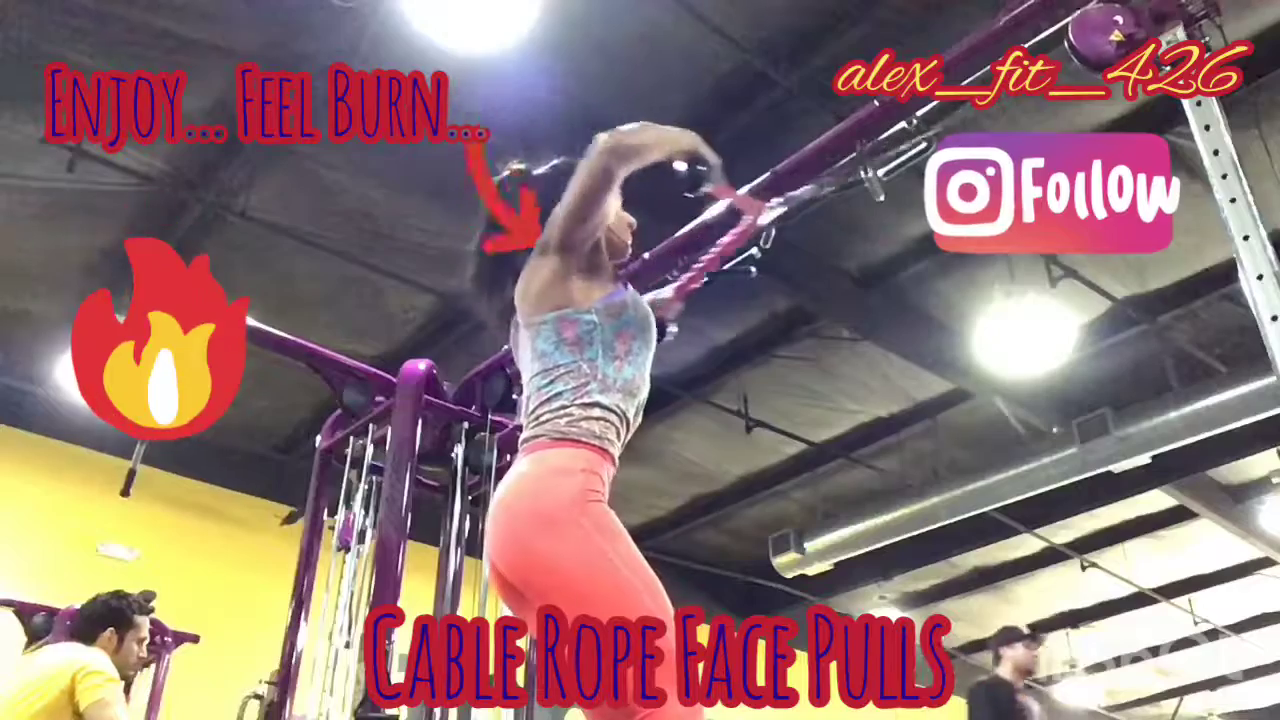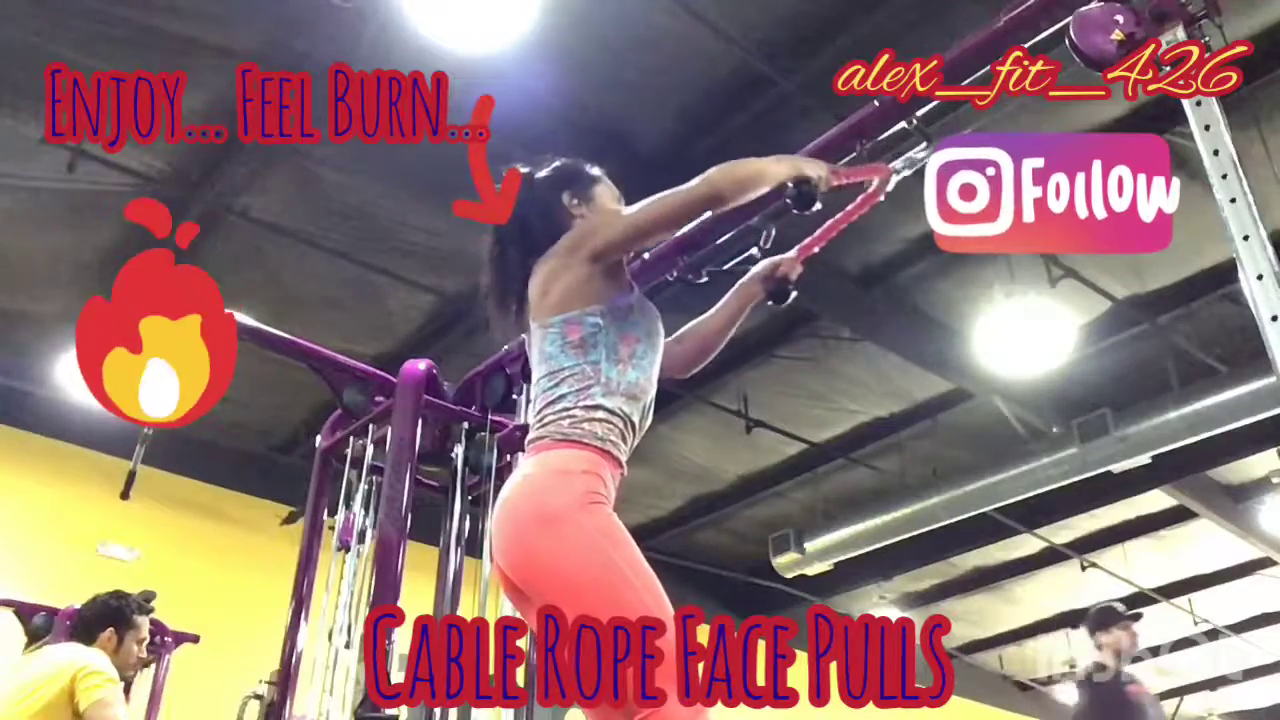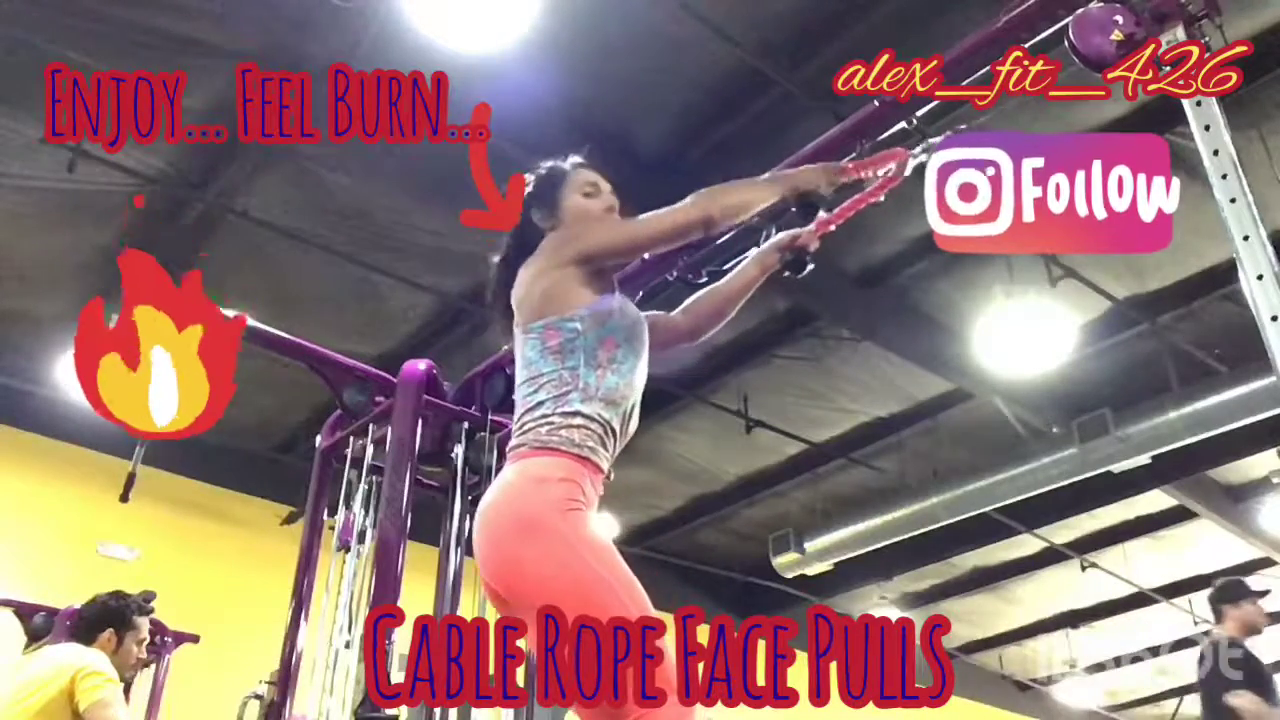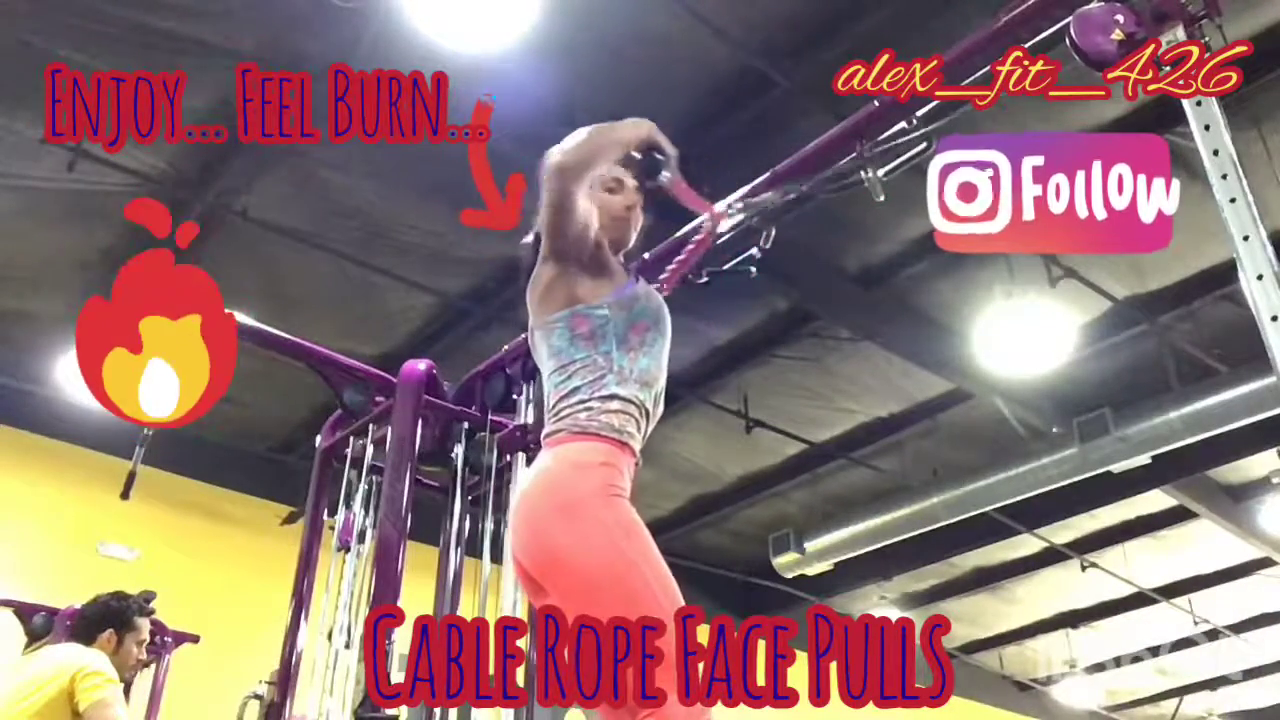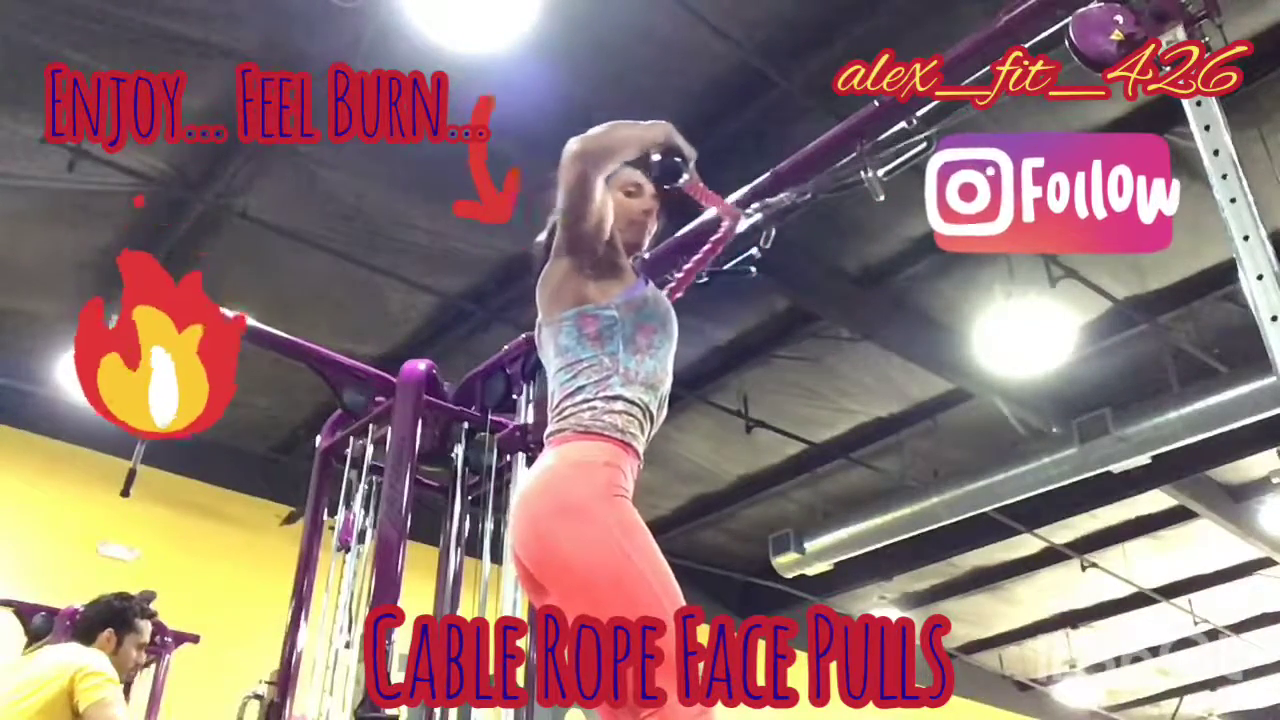
dt=0.5s
person 1, frame 1
left shoulder: (544, 291)
right shoulder: (564, 251)
right elbow: (613, 149)
left wrist: (640, 315)
right wrist: (690, 143)
left hip: (530, 508)
right hip: (555, 497)
person 1, frame 2
left shoulder: (573, 292)
right shoulder: (578, 250)
left elbow: (675, 358)
right elbow: (712, 190)
left wrist: (756, 284)
right wrist: (793, 166)
left hip: (541, 507)
right hip: (559, 498)
person 1, frame 3
left shoulder: (597, 309)
right shoulder: (560, 257)
left elbow: (685, 323)
right elbow: (706, 212)
left wrist: (774, 252)
right wrist: (796, 179)
left hip: (533, 516)
right hip: (537, 506)
person 1, frame 4
left shoulder: (588, 288)
right shoulder: (571, 252)
right elbow: (563, 165)
left wrist: (642, 317)
right wrist: (637, 133)
left hip: (558, 500)
right hip: (577, 489)
person 1, frame 5
left shoulder: (585, 289)
right shoulder: (583, 253)
right elbow: (583, 155)
left wrist: (651, 315)
right wrist: (657, 134)
left hip: (562, 500)
right hip: (579, 489)
